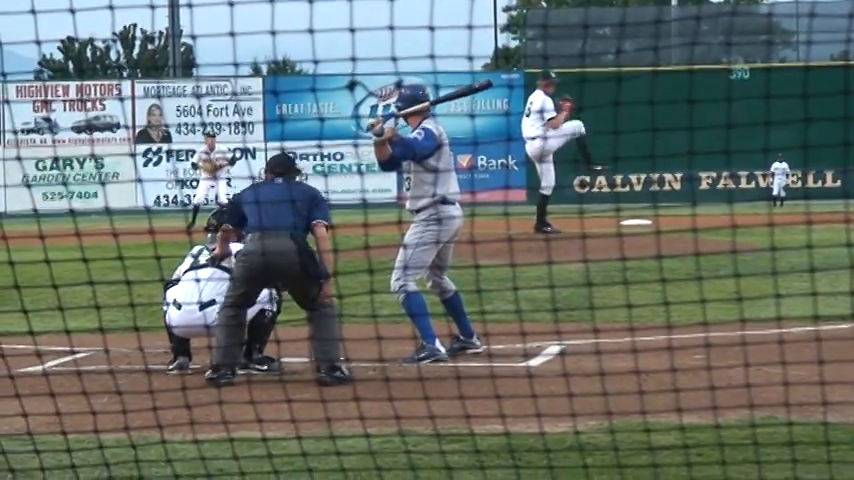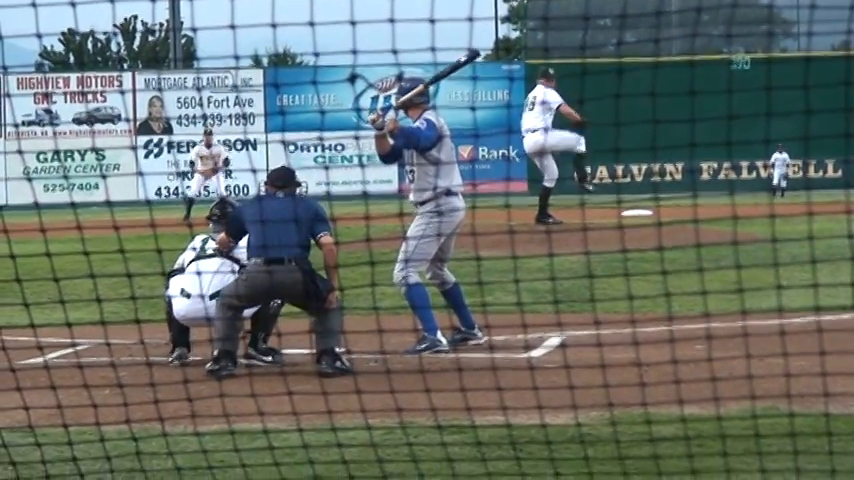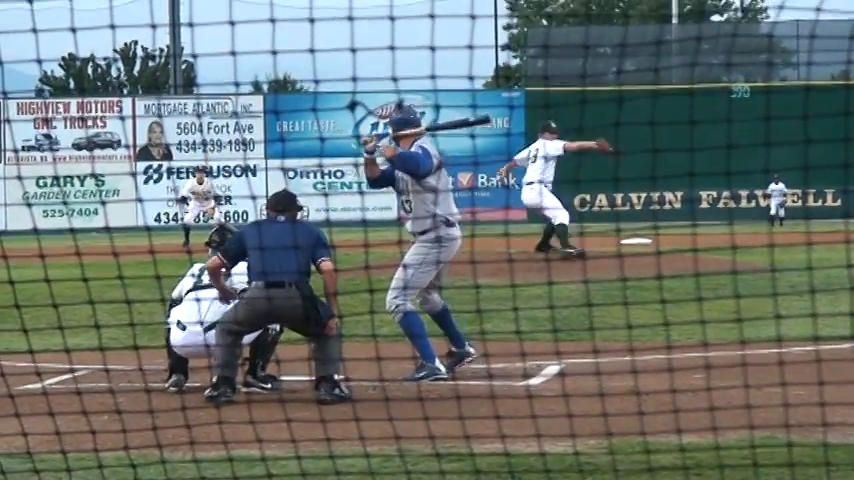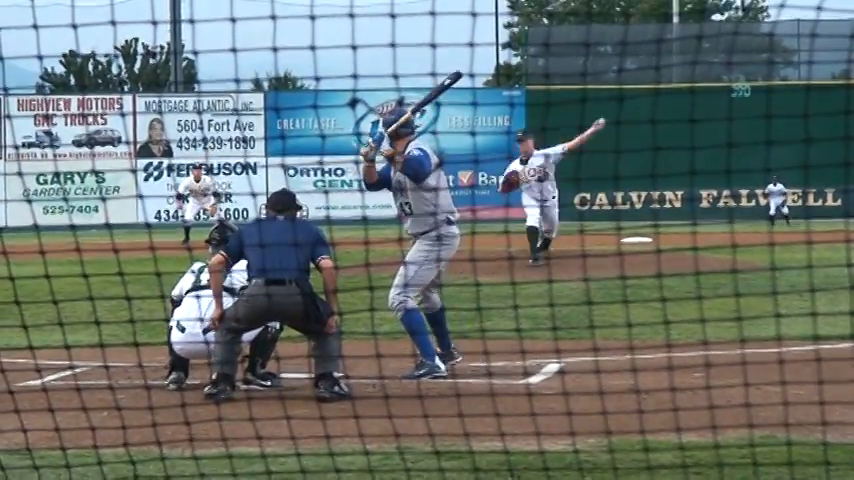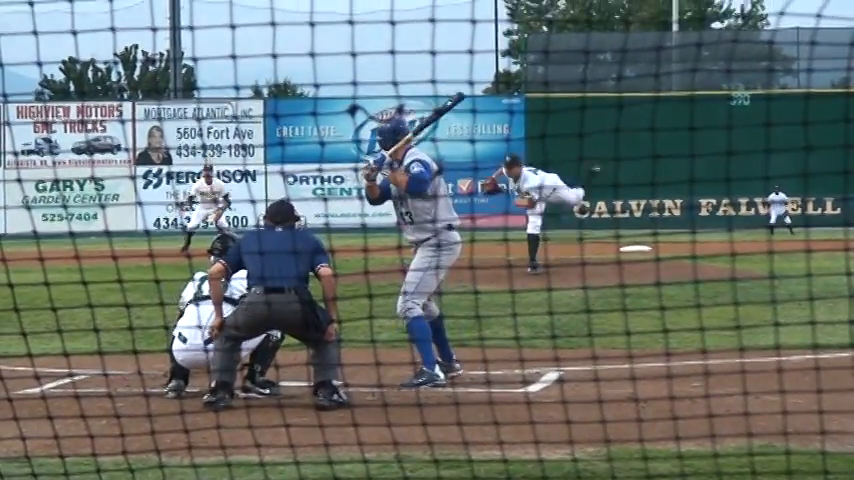
dt=0.3s
person 1, frame 1
left shoulder: (428, 130)
right shoulder: (422, 133)
left elbow: (410, 150)
right elbow: (388, 162)
left wrist: (391, 133)
right wrist: (379, 136)
left hip: (433, 217)
right hip: (445, 215)
left knee: (402, 281)
right knee: (437, 278)
left ankle: (431, 346)
right ankle: (468, 338)
person 1, frame 2
left shoulder: (429, 122)
right shoulder: (421, 126)
left elbow: (412, 139)
right elbow: (388, 155)
left wrist: (392, 125)
right wrist: (380, 130)
left hip: (436, 209)
right hip: (448, 207)
left knee: (405, 273)
right knee: (437, 269)
left ankle: (433, 337)
right ankle: (469, 329)
person 1, frame 3
left shoulder: (422, 150)
right shoulder: (406, 157)
left elbow: (412, 164)
right elbow: (376, 180)
left wrist: (388, 151)
right wrist: (370, 154)
left hip: (435, 238)
right hip: (439, 237)
left knee: (397, 301)
right knee: (426, 294)
left ankle: (432, 365)
right ankle: (461, 348)
person 1, frame 4
left shoulder: (418, 152)
right shoulder: (396, 161)
left elbow: (416, 169)
right elbow: (373, 183)
left wrist: (391, 155)
right wrist: (369, 161)
left hip: (436, 236)
right hip: (432, 236)
left knee: (400, 298)
right knee: (426, 292)
left ankle: (431, 363)
right ankle: (446, 350)
person 1, frame 5
left shoulder: (416, 161)
right shoulder: (398, 166)
left elbow: (418, 186)
right elbow: (376, 198)
left wrist: (390, 172)
right wrist: (371, 179)
left hip: (438, 242)
right hip: (432, 243)
left knee: (408, 305)
right knee: (422, 301)
left ankle: (431, 371)
right ankle: (448, 361)
person 2, frame 1
left shoulder: (249, 192)
right shoulder: (309, 192)
left elbow: (226, 231)
right elbow: (322, 235)
left wrist: (221, 252)
right wrist: (327, 277)
left hip: (254, 250)
right hip: (292, 251)
left knee: (232, 309)
right knee: (322, 307)
left ankle: (222, 368)
right ankle: (329, 367)
person 2, frame 2
left shoulder: (249, 206)
right shoulder: (310, 206)
left elbow: (222, 243)
right elbow: (328, 245)
left wrist: (228, 248)
right wrist: (333, 287)
left hip: (256, 275)
right hip: (296, 275)
left knee: (226, 302)
right knee: (329, 304)
left ankle: (223, 360)
right ankle: (329, 358)
person 2, frame 3
left shoulder: (249, 230)
right shoulder: (311, 231)
left elbow: (213, 265)
right elbow: (328, 270)
left wrist: (222, 289)
right wrist: (334, 313)
left hip: (257, 298)
right hip: (296, 298)
left knee: (226, 328)
right knee: (328, 330)
left ankle: (222, 386)
right ankle: (328, 385)
person 2, frame 4
left shoulder: (249, 229)
right shoulder: (309, 229)
left elbow: (216, 263)
right elbow: (328, 267)
left wrist: (218, 307)
right wrist: (334, 310)
left hip: (257, 295)
right hip: (296, 296)
left knee: (226, 326)
right knee: (328, 328)
left ankle: (221, 384)
right ankle: (328, 383)
person 2, frame 5
left shoulder: (248, 239)
right shoulder: (308, 239)
left elbow: (215, 272)
right elbow: (327, 275)
left wrist: (218, 315)
right wrist: (332, 318)
left hip: (256, 303)
right hip: (295, 304)
left knee: (225, 334)
right knee: (327, 336)
left ankle: (220, 392)
right ankle: (326, 391)
person 3, frame 1
left shoulder: (194, 252)
right shoulder: (240, 250)
left elbow: (175, 281)
left hip: (179, 322)
right hip: (217, 317)
left knee: (172, 291)
right knee: (270, 295)
left ankle: (180, 357)
right ankle: (252, 358)
person 3, frame 2
left shoulder: (197, 241)
right shoulder: (245, 240)
left elbow: (177, 270)
left hip: (185, 311)
left knee: (174, 281)
left ankle: (179, 348)
right ankle: (257, 347)
person 3, frame 3
left shoulder: (196, 269)
right shoulder: (244, 268)
left elbow: (174, 300)
left hip: (182, 344)
left knee: (175, 312)
left ankle: (176, 376)
right ankle: (255, 375)
person 3, frame 4
left shoulder: (195, 268)
right shoulder: (244, 266)
left elbow: (175, 298)
left knee: (178, 312)
left ankle: (177, 373)
right ankle: (255, 373)
person 3, frame 5
left shoulder: (198, 278)
right shoulder: (245, 276)
left elbow: (183, 309)
left knee: (181, 326)
left ankle: (176, 381)
right ankle: (254, 381)
person 4, frame 1
left shoulder: (533, 98)
right shoulder: (544, 99)
right elbow: (554, 124)
left wrist: (561, 108)
right wrist: (566, 111)
left hip: (533, 147)
right hip: (543, 143)
left knee: (547, 185)
right knee: (577, 126)
left ankle: (541, 223)
right ankle: (589, 163)
person 4, frame 2
left shoulder: (532, 95)
right shoulder: (548, 92)
right elbow: (566, 111)
right wrist: (579, 119)
left hip: (529, 143)
right hip: (541, 138)
left knee: (551, 176)
right knee: (578, 140)
left ankle: (542, 214)
right ankle: (582, 179)
person 4, frame 3
left shoulder: (530, 149)
right shoulder: (548, 145)
left elbow: (513, 162)
right elbow: (571, 146)
left wrist: (505, 169)
right wrist: (597, 145)
left hip: (527, 193)
right hip: (538, 191)
left knee: (555, 218)
right knee: (562, 216)
left ankle: (543, 245)
right ankle: (566, 247)
person 4, frame 4
left shoulder: (545, 154)
right shoulder: (514, 166)
left elbow: (571, 145)
right elbow: (503, 188)
left wrist: (592, 130)
right wrist: (508, 183)
left hip: (548, 199)
right hip: (530, 198)
left knee: (550, 231)
right knee: (533, 222)
left ankle: (543, 247)
right ankle: (534, 254)
person 4, frame 5
left shoulder: (529, 182)
right shoulder: (507, 171)
left elbow: (530, 204)
left wrist: (515, 201)
left hip: (550, 188)
right hip: (533, 195)
left knee: (576, 199)
right knee: (533, 226)
right ankle: (533, 263)
